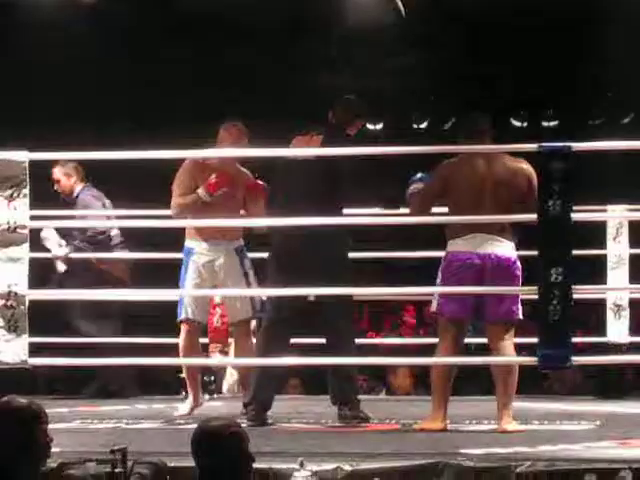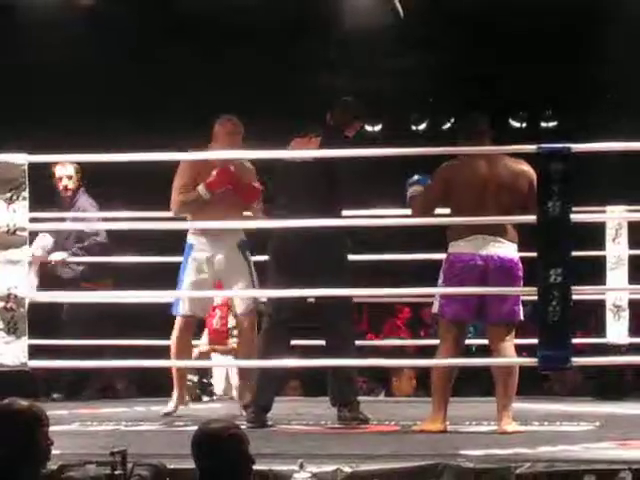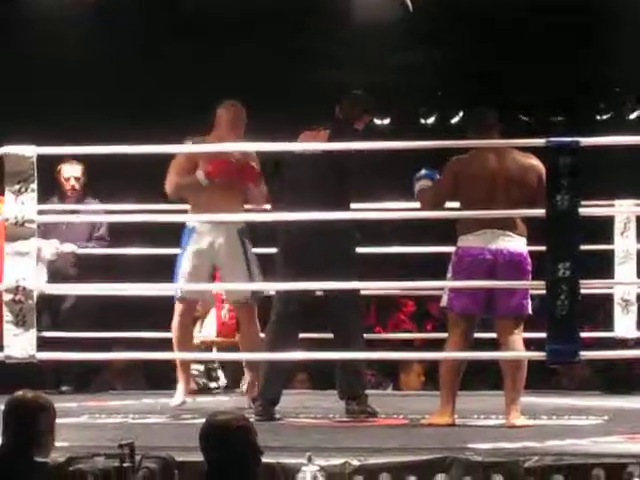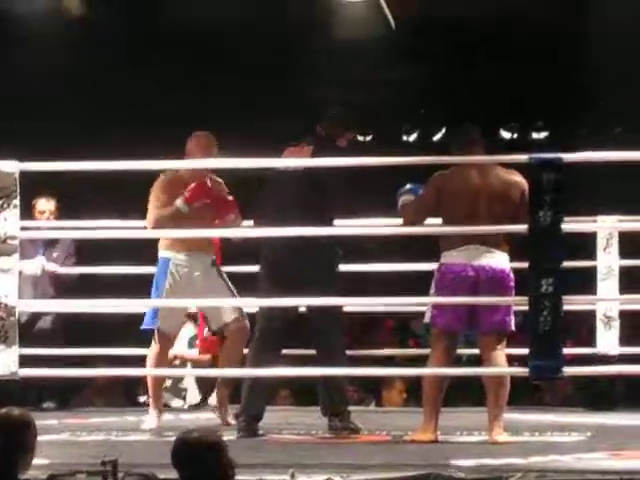
dt=0.3s
person 1, frame 1
left shoulder: (296, 145)
right shoulder: (345, 148)
left elbow: (273, 201)
left hip: (286, 244)
right hip: (324, 245)
left knee: (275, 325)
right knee: (339, 326)
left ankle: (257, 405)
right ankle: (347, 404)
person 1, frame 2
left shoulder: (294, 147)
right shoulder: (343, 150)
left elbow: (271, 202)
left hip: (286, 245)
right hip: (322, 246)
left knee: (275, 327)
right knee: (339, 328)
left ankle: (257, 407)
right ankle: (346, 406)
person 1, frame 3
left shoulder: (302, 140)
right shoulder: (351, 143)
left elbow: (278, 198)
left hip: (294, 239)
right hip: (330, 239)
left knee: (283, 321)
right knee: (346, 322)
left ankle: (265, 400)
right ankle: (354, 398)
person 1, frame 4
left shoulder: (286, 157)
right shoulder: (333, 159)
left elbow: (260, 214)
left hip: (276, 255)
right hip: (312, 255)
left knee: (266, 337)
right knee: (329, 337)
left ankle: (248, 417)
right ankle: (337, 415)
person 2, frame 1
left shoulder: (449, 169)
right shoulder: (520, 169)
left elbow: (417, 209)
right elbow: (537, 214)
left wrist: (415, 191)
left hip: (461, 252)
right hip: (503, 254)
left knee: (449, 337)
right knee: (502, 337)
left ankle: (438, 415)
right ankle: (506, 416)
person 2, frame 2
left shoulder: (451, 170)
right shoulder: (522, 170)
left elbow: (420, 211)
right elbow: (538, 216)
left wrist: (414, 192)
left hip: (463, 255)
right hip: (504, 255)
left knee: (450, 337)
right knee: (503, 339)
left ankle: (437, 417)
right ankle: (505, 417)
person 2, frame 3
left shoulder: (460, 165)
right shoulder: (531, 165)
left elbow: (430, 205)
right elbow: (546, 210)
left wrist: (423, 186)
left hip: (472, 248)
right hip: (514, 249)
left knee: (458, 331)
right knee: (512, 333)
left ankle: (446, 410)
right ankle: (514, 411)
person 2, frame 4
left shoulder: (443, 180)
right shoulder: (514, 180)
left elbow: (411, 220)
right elbow: (528, 225)
left wrist: (406, 200)
left hip: (455, 264)
right hip: (496, 265)
left knee: (441, 347)
right knee: (494, 348)
left ankle: (428, 426)
right ankle: (497, 427)
person 3, frame 1
left shoulder: (244, 176)
right shoulder: (193, 167)
left elbow: (257, 220)
right elbow: (176, 210)
left wrist: (259, 202)
right wrist: (207, 191)
left hip: (232, 251)
right hip: (198, 252)
left knee: (243, 326)
right knee: (188, 326)
right ankle: (193, 395)
person 3, frame 2
left shoulder: (245, 170)
right shoulder: (193, 164)
left elbow: (257, 216)
right elbow: (176, 207)
left wrist: (256, 201)
right wrist: (208, 189)
left hip: (234, 246)
right hip: (200, 247)
left knee: (248, 320)
right knee: (184, 322)
left ankle: (245, 388)
right ankle: (179, 393)
person 3, frame 3
left shoulder: (246, 156)
right shoulder: (194, 149)
left elbow: (260, 203)
right elbow: (171, 189)
left wrist: (256, 182)
right wrist: (205, 175)
left hip: (232, 233)
right hip: (199, 233)
left knee: (247, 308)
right knee: (184, 307)
left ankle: (253, 379)
right ankle: (184, 382)
person 3, frame 4
left shoulder: (217, 185)
right shoulder: (169, 181)
left elbow: (233, 230)
right elbow: (154, 222)
left wrist: (230, 213)
right wrist: (185, 202)
left hip: (206, 264)
right hip: (174, 263)
left knee: (240, 328)
right knee: (162, 338)
left ankle: (222, 398)
right ankle: (154, 408)
person 4, frame 1
left shoulder: (87, 198)
right shoulder: (81, 200)
left elbow: (99, 233)
left wrist: (69, 250)
right wrist: (61, 244)
left hip: (105, 267)
right hip: (104, 268)
right knee: (108, 325)
person 4, frame 2
left shoulder: (86, 206)
right shoulder: (61, 207)
left elbow: (98, 241)
right elbow: (50, 240)
left wrist: (67, 255)
right wrist: (41, 251)
left hip: (84, 282)
right hip: (64, 281)
left knee: (73, 333)
person 4, frame 3
left shoulder: (93, 208)
right shoulder: (49, 205)
left elbow: (102, 244)
right elbow: (37, 236)
left wrist: (78, 248)
left hip: (80, 281)
right hip: (51, 279)
left knee: (73, 327)
right knee: (46, 326)
left ankle: (72, 377)
right ankle: (52, 377)
person 4, frame 4
left shoulder: (65, 243)
right shoulder: (23, 240)
left elbow: (71, 275)
left wrist: (57, 271)
right wrist: (22, 267)
left ankle: (51, 394)
right ankle: (31, 396)
